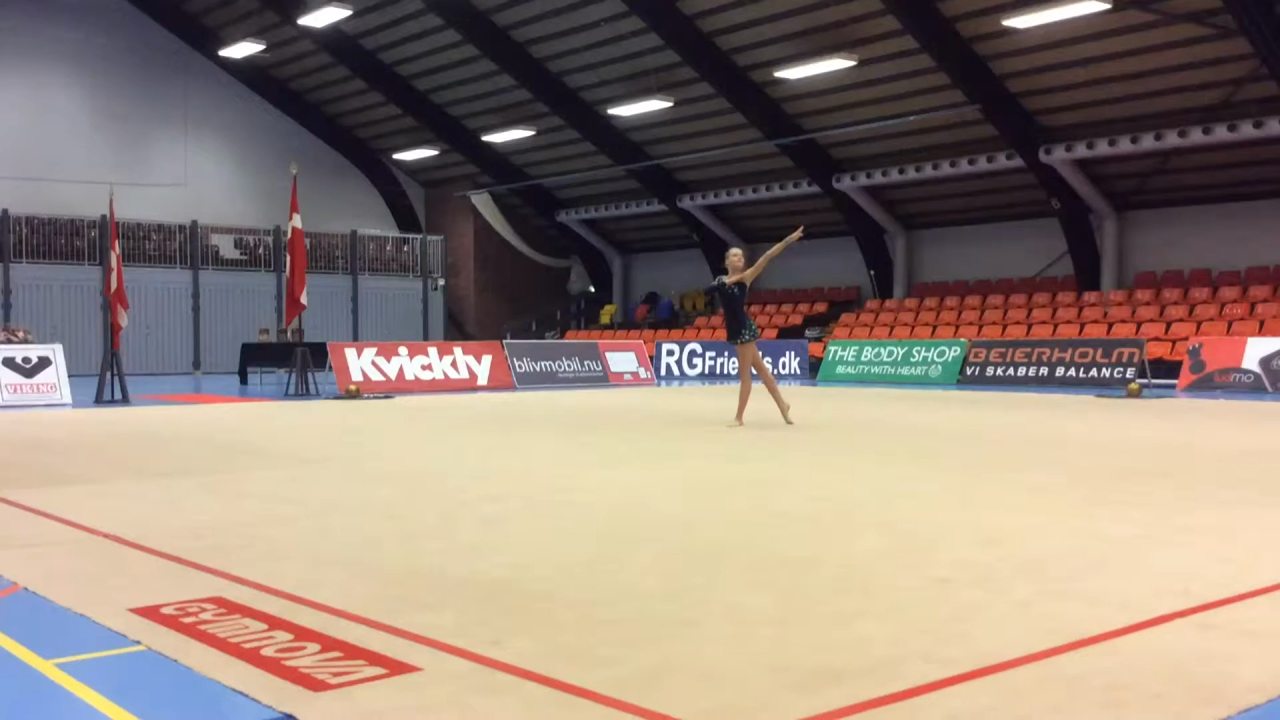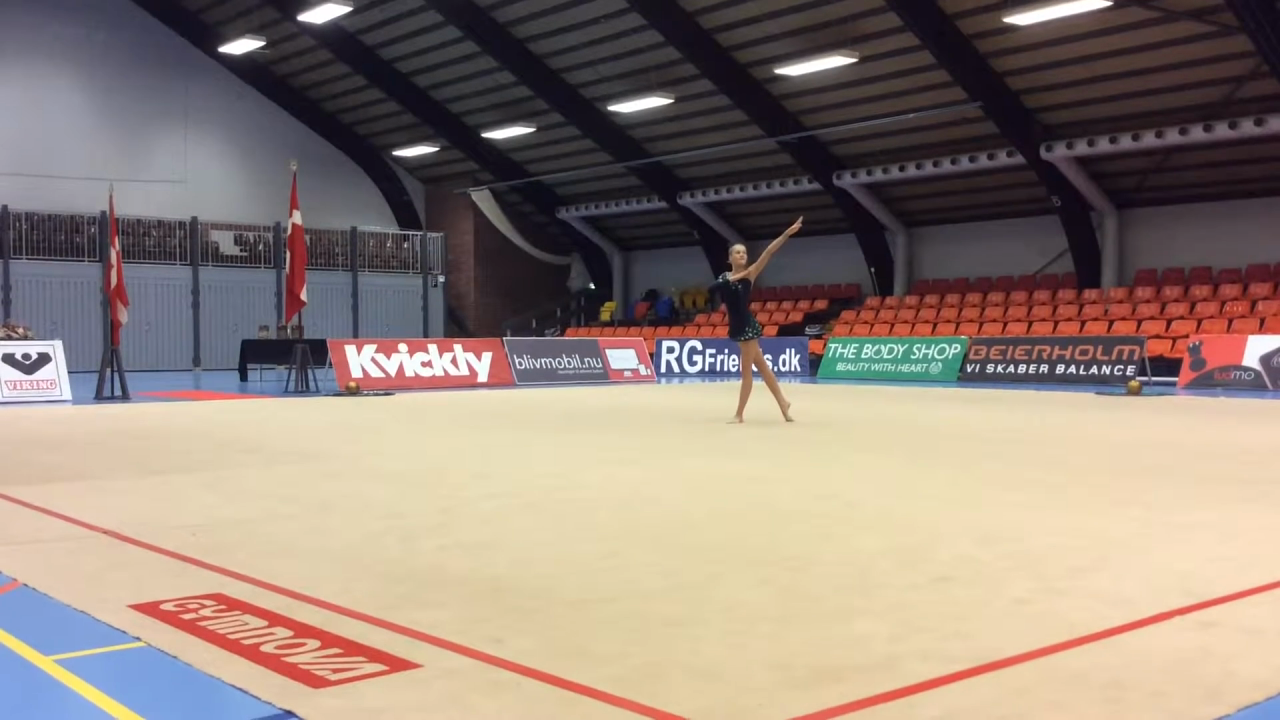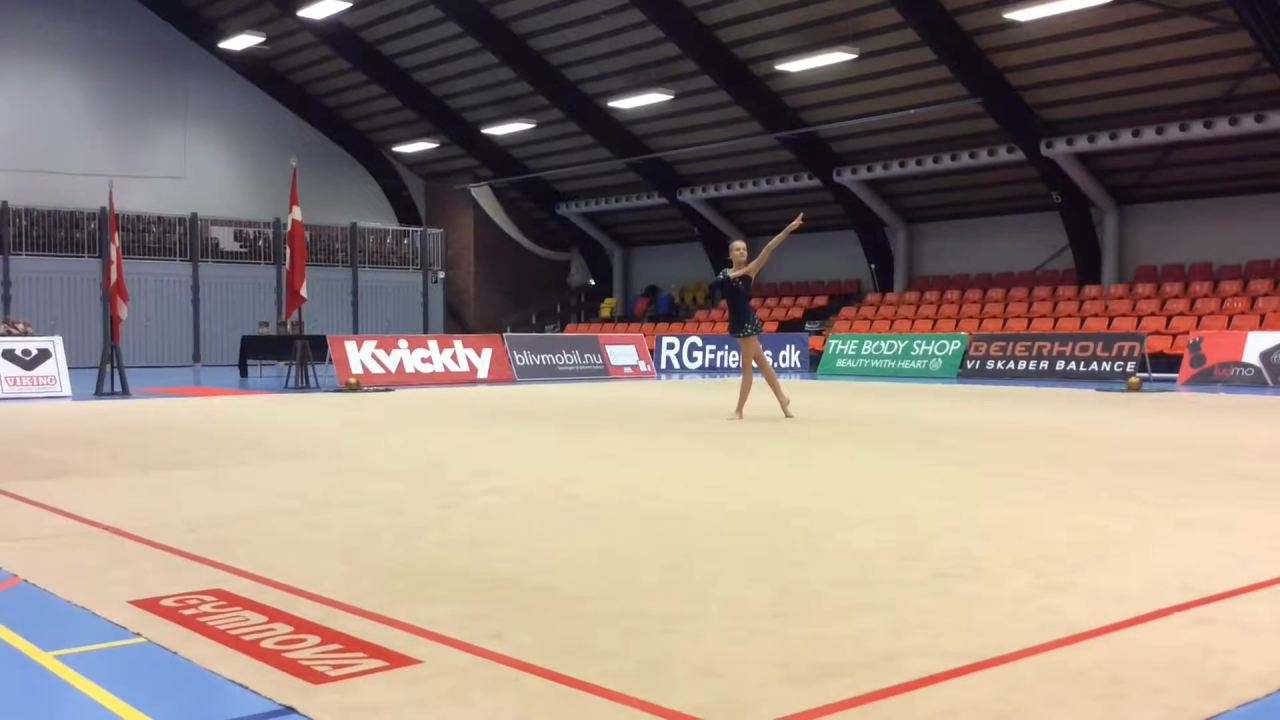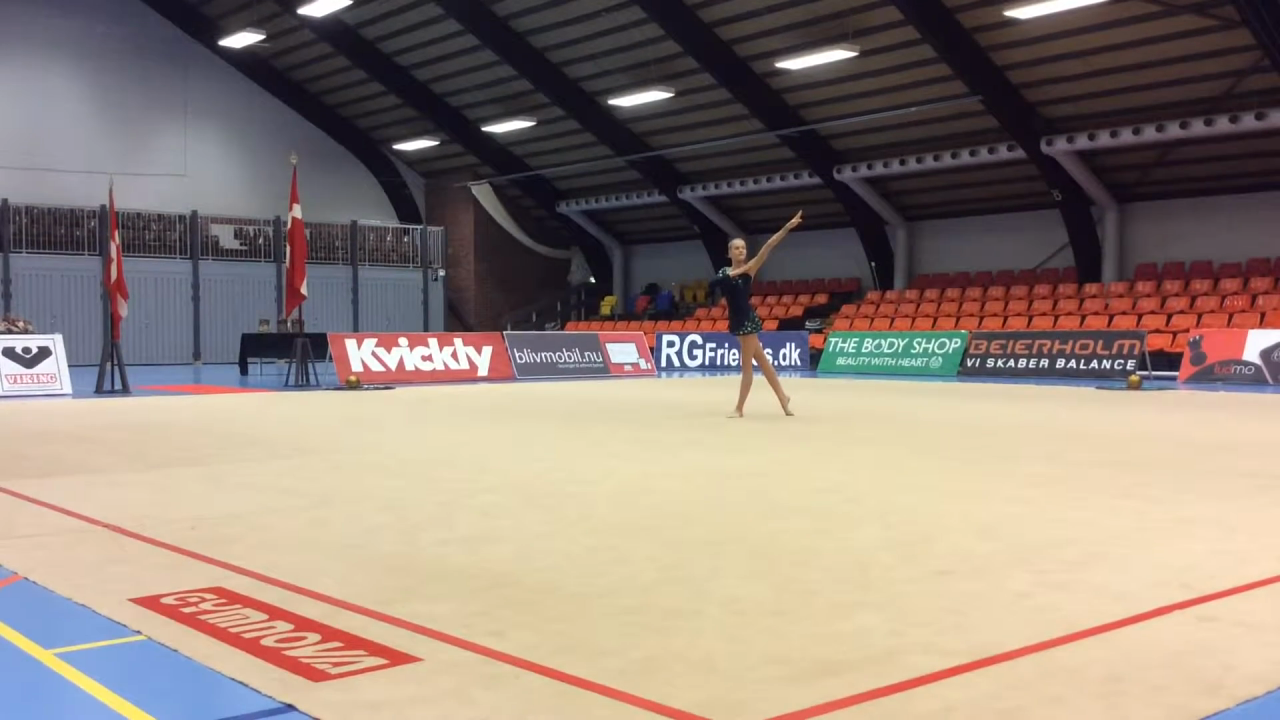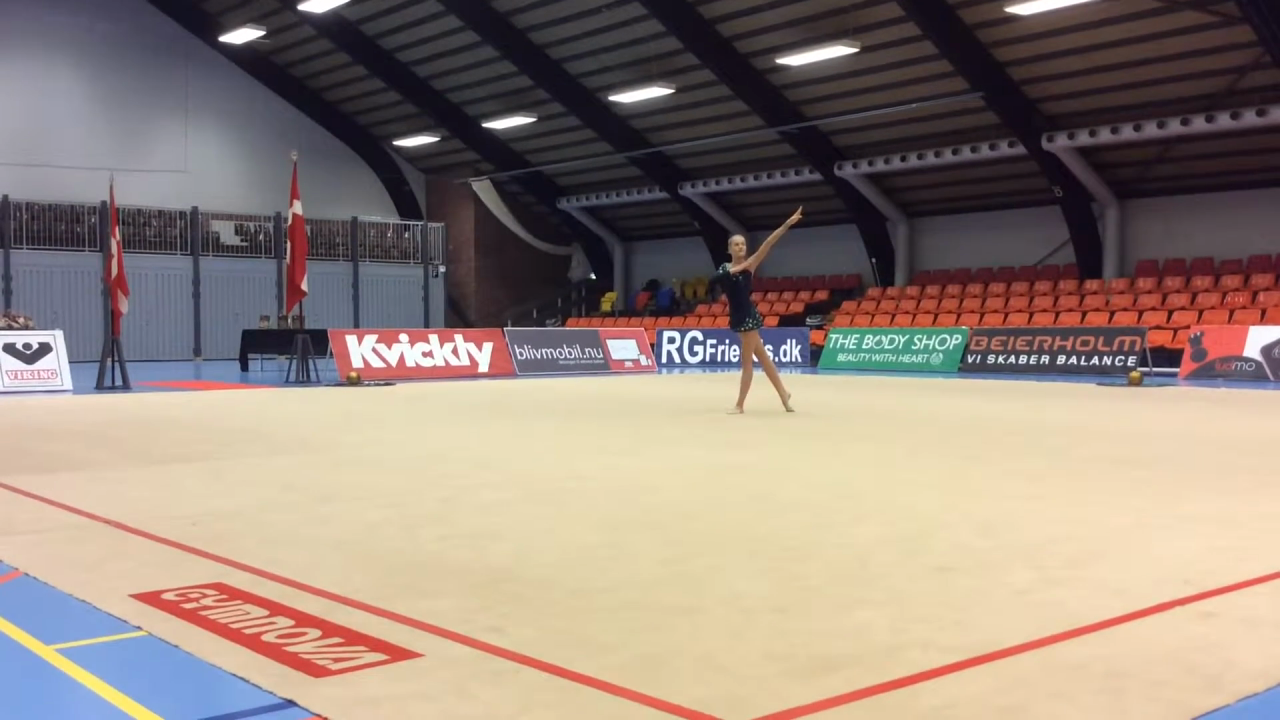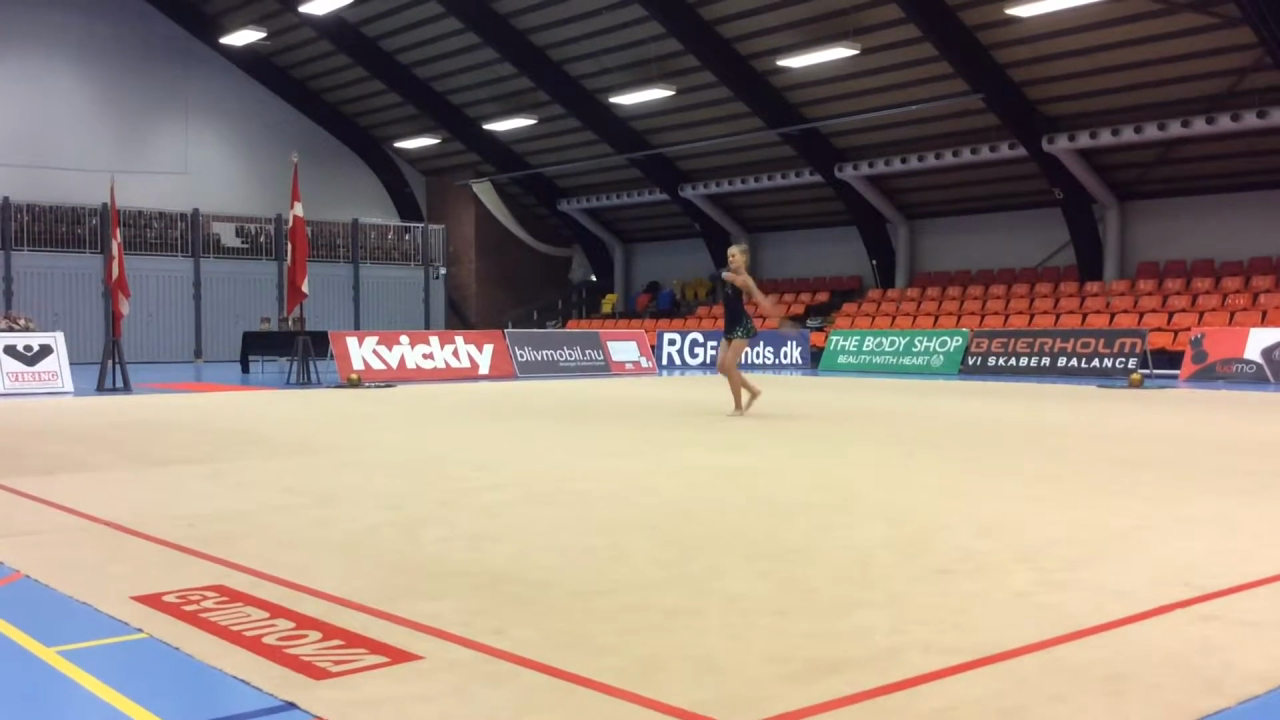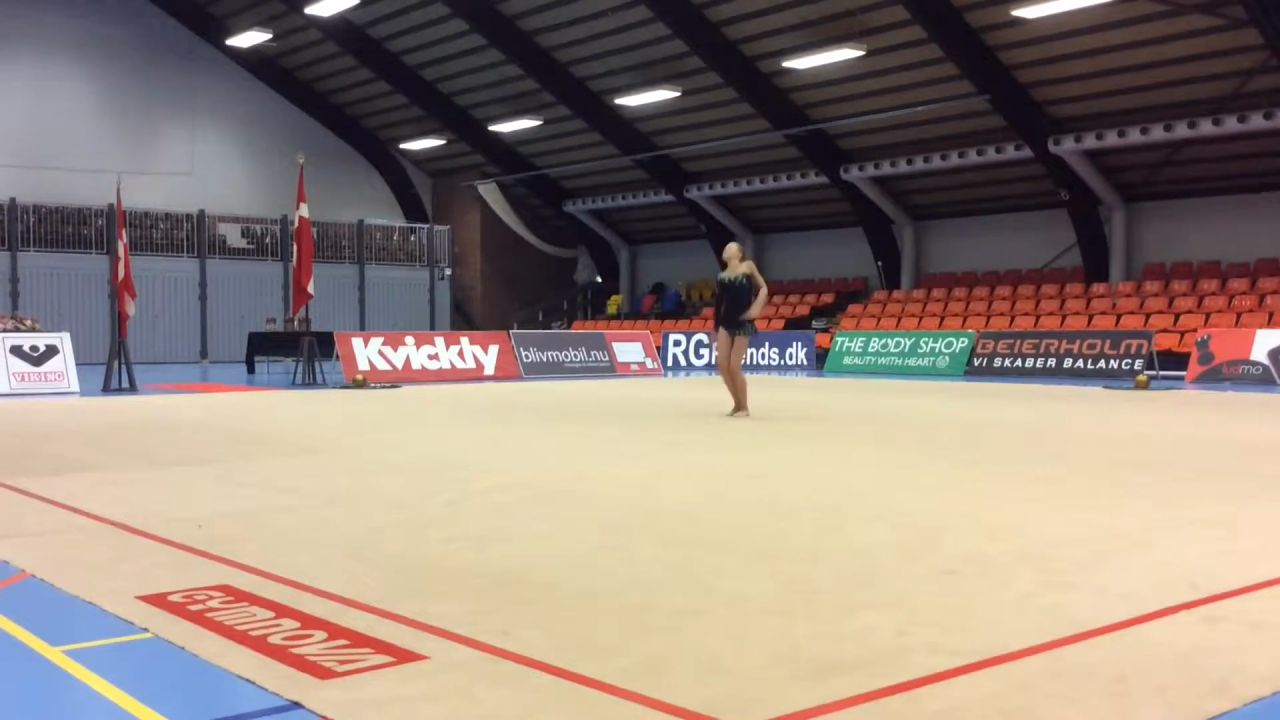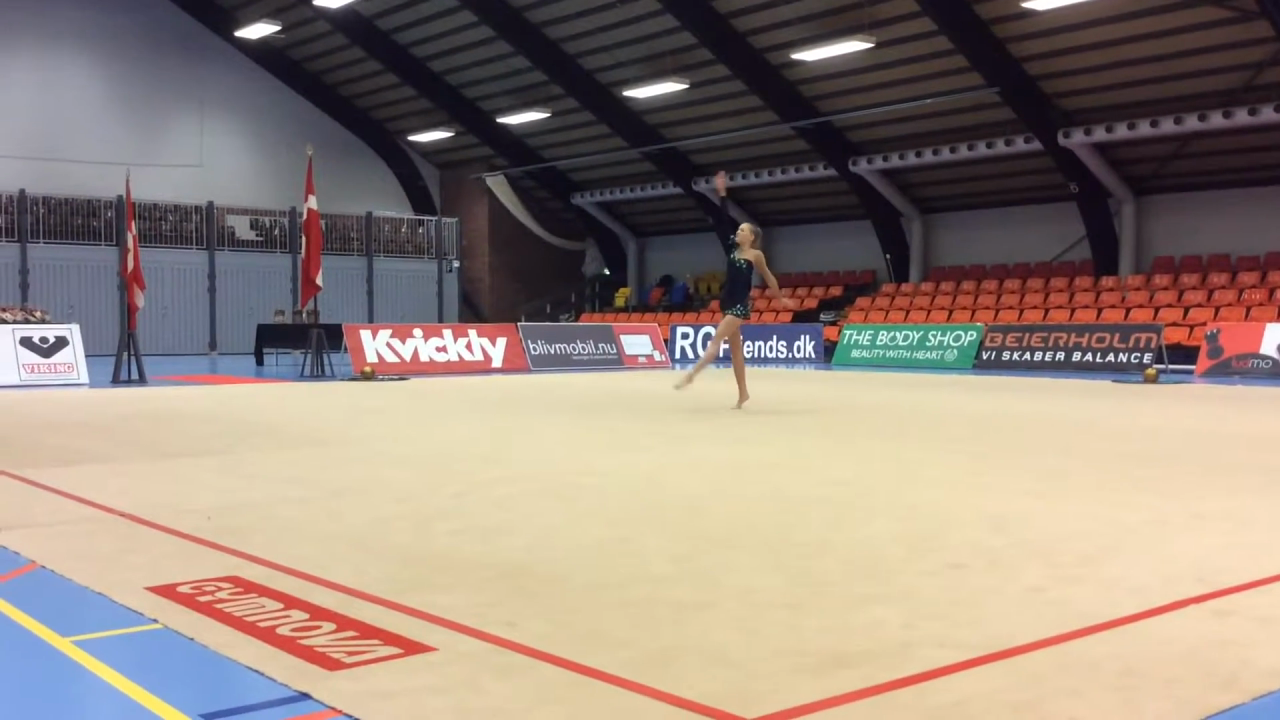
dt=0.5s
person 1, frame 1
left shoulder: (746, 277)
right shoulder: (721, 280)
left elbow: (766, 257)
left wrist: (788, 240)
right wrist: (728, 281)
left hip: (744, 327)
right hip: (733, 329)
left knee: (744, 373)
right knee: (760, 368)
left ankle: (739, 417)
right ankle: (781, 404)
person 1, frame 2
left shoulder: (750, 273)
right shoulder: (725, 277)
left elbow: (769, 252)
right elbow: (712, 289)
left wrist: (787, 233)
right wrist: (731, 279)
left hip: (748, 325)
right hip: (736, 326)
left knee: (747, 371)
right knee: (761, 366)
left ankle: (739, 415)
right ankle: (782, 402)
person 1, frame 3
left shoulder: (750, 270)
right shoulder: (726, 273)
left elbow: (769, 248)
right elbow: (713, 285)
left wrist: (788, 229)
right wrist: (733, 276)
left hip: (748, 321)
right hip: (736, 322)
left knee: (747, 366)
right knee: (761, 362)
left ankle: (739, 411)
right ankle: (782, 398)
person 1, frame 4
left shoulder: (750, 268)
right shoulder: (725, 271)
left elbow: (768, 246)
right elbow: (713, 283)
left wrist: (787, 227)
right wrist: (732, 274)
left hip: (747, 319)
right hip: (736, 320)
left knee: (747, 365)
right knee: (762, 361)
left ankle: (739, 408)
right ankle: (782, 396)
person 1, frame 5
left shoulder: (750, 263)
right shoulder: (725, 268)
left elbow: (769, 242)
right elbow: (713, 280)
left wrist: (788, 224)
right wrist: (732, 271)
left hip: (748, 316)
right hip: (737, 317)
left knee: (747, 360)
right knee: (762, 357)
left ankle: (739, 405)
right ankle: (783, 393)
person 1, frame 6
left shoulder: (744, 278)
right shoulder: (730, 274)
left elbow: (761, 299)
right wrist: (725, 276)
left hip: (742, 326)
right hip: (731, 325)
left knee: (729, 366)
right knee: (722, 366)
left ankle: (739, 406)
right ankle: (752, 390)
person 1, frame 7
left shoulder: (748, 266)
right shoulder: (722, 276)
left elbow: (763, 288)
right elbow: (719, 303)
left wrist: (757, 307)
right wrist: (716, 330)
left hip: (743, 323)
right hip: (725, 323)
left knee: (734, 367)
right knee: (722, 364)
left ankle: (744, 407)
right ankle: (737, 404)
person 1, frame 8
left shoulder: (756, 255)
right shoulder: (732, 246)
left elbow: (768, 278)
right elbow: (724, 219)
left wrist: (781, 298)
right wrist: (722, 192)
left hip: (739, 305)
right hip: (728, 302)
left knee: (716, 339)
right knee: (735, 351)
left ankle: (692, 375)
right ankle: (742, 393)
